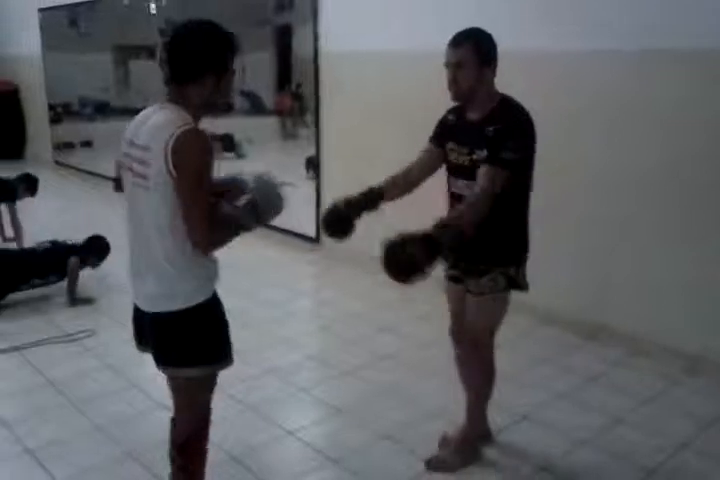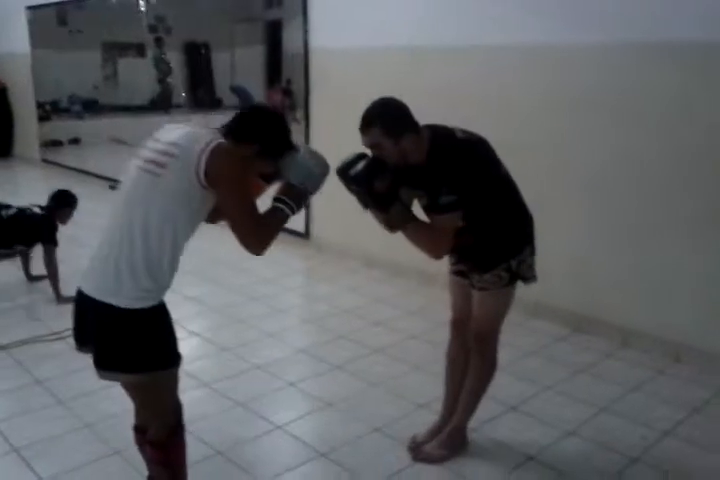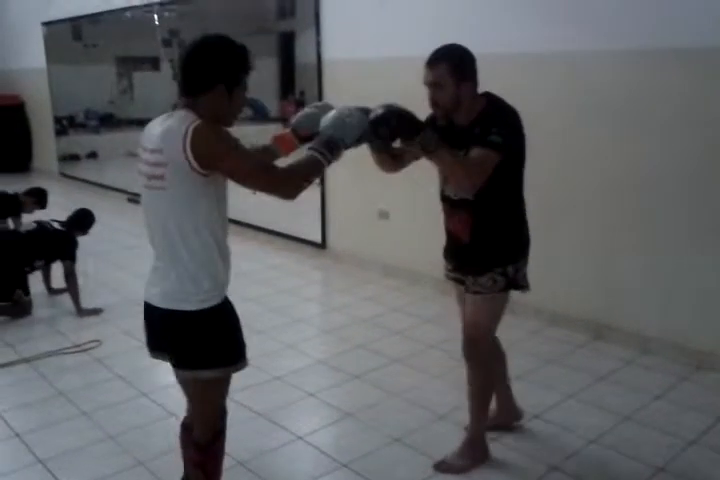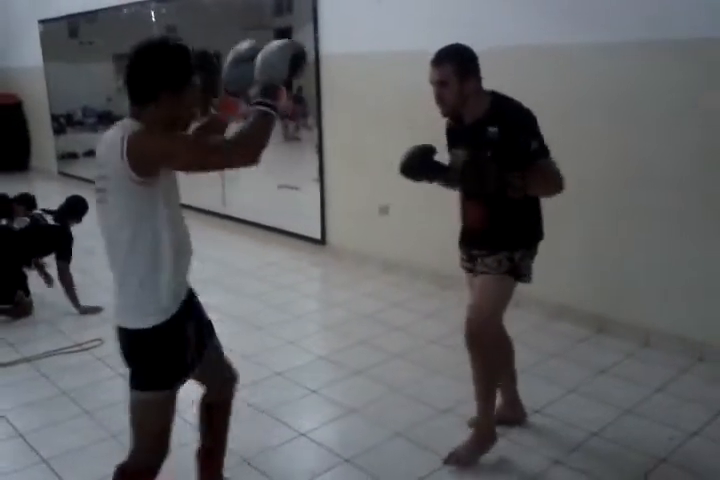
dt=0.7s
person 1, frame 1
left shoulder: (140, 124)
right shoulder: (189, 139)
right elbow: (204, 238)
left wrist: (210, 193)
right wrist: (246, 212)
left hip: (151, 299)
right hip: (185, 306)
left knee: (189, 408)
right knee: (193, 418)
person 1, frame 2
left shoulder: (173, 135)
right shoulder: (221, 156)
right elbow: (255, 240)
left wrist: (260, 180)
right wrist: (292, 197)
left hip: (97, 296)
right hip: (129, 309)
left knee: (153, 412)
right knee: (164, 420)
person 1, frame 3
left shoulder: (159, 129)
right shoulder: (202, 135)
left elbow: (242, 162)
right elbow: (282, 185)
left wrist: (295, 137)
right wrist: (327, 147)
left hip: (163, 303)
right hip: (197, 311)
left knee: (199, 415)
right knee: (208, 427)
person 1, frame 4
left shoulder: (127, 140)
right shoulder: (140, 144)
left elbow: (202, 146)
right elbow: (241, 154)
left wrist: (235, 95)
right wrist: (271, 92)
left hip: (174, 303)
right hip: (152, 324)
left knee: (222, 381)
person 2, frame 1
left shoulder: (512, 124)
right shoulder: (453, 120)
left elbow: (482, 197)
right elbow: (416, 172)
left wrist: (432, 238)
right wrist: (366, 199)
left hip: (494, 255)
right hip: (458, 246)
left knee: (477, 342)
right knee: (461, 337)
left ankle: (470, 438)
right ankle: (477, 422)
person 2, frame 2
left shoulder: (455, 159)
right shoulder: (405, 159)
left elbow: (436, 246)
right elbow: (395, 223)
left wrist: (391, 207)
left hip: (502, 248)
right hip: (465, 245)
left knee: (481, 337)
right knee: (459, 329)
left ankle: (456, 431)
right ankle: (445, 421)
person 2, frame 3
left shoulder: (500, 120)
right shoulder: (442, 120)
left elbow: (469, 178)
right elbow: (393, 163)
left wrist: (422, 139)
right wrist: (377, 137)
left hip: (497, 253)
right hip: (461, 248)
left knee: (475, 343)
right knee: (479, 335)
left ankle: (475, 443)
right ankle: (506, 407)
person 2, frame 4
left shoulder: (511, 119)
right shoulder: (459, 123)
left elbow: (552, 182)
left wrist: (502, 183)
right wrist: (432, 170)
left hip: (510, 242)
right hip: (474, 238)
left knee: (477, 331)
right knee: (491, 325)
left ankle: (484, 431)
right ankle: (511, 406)
